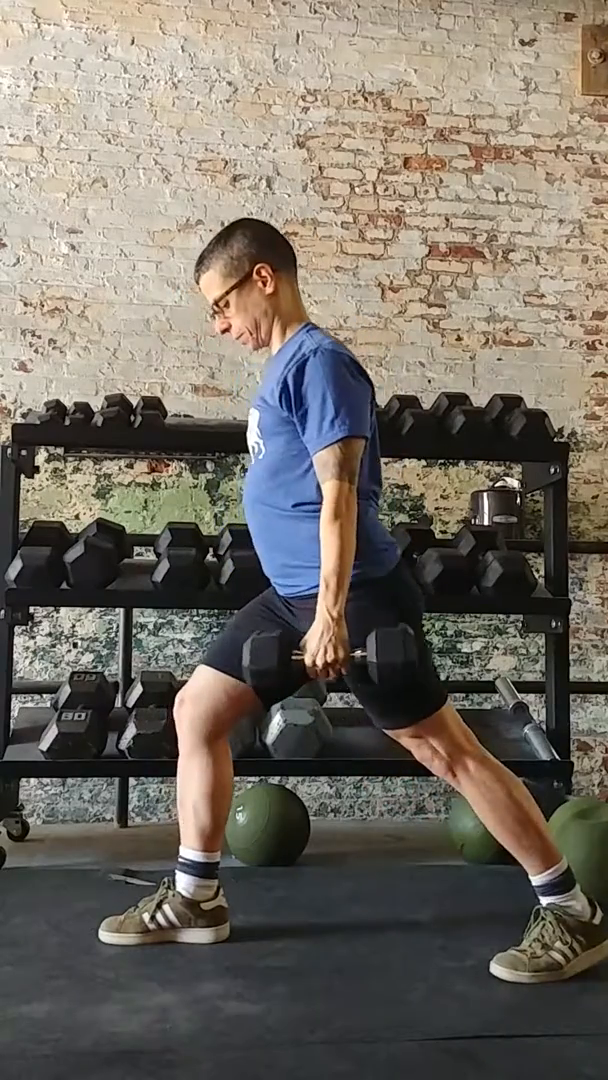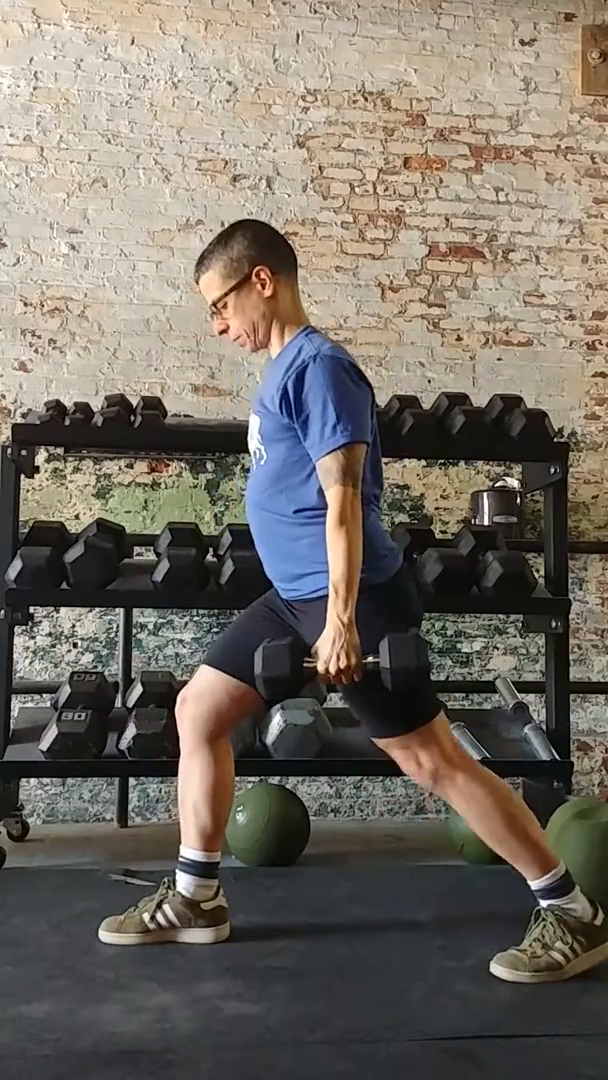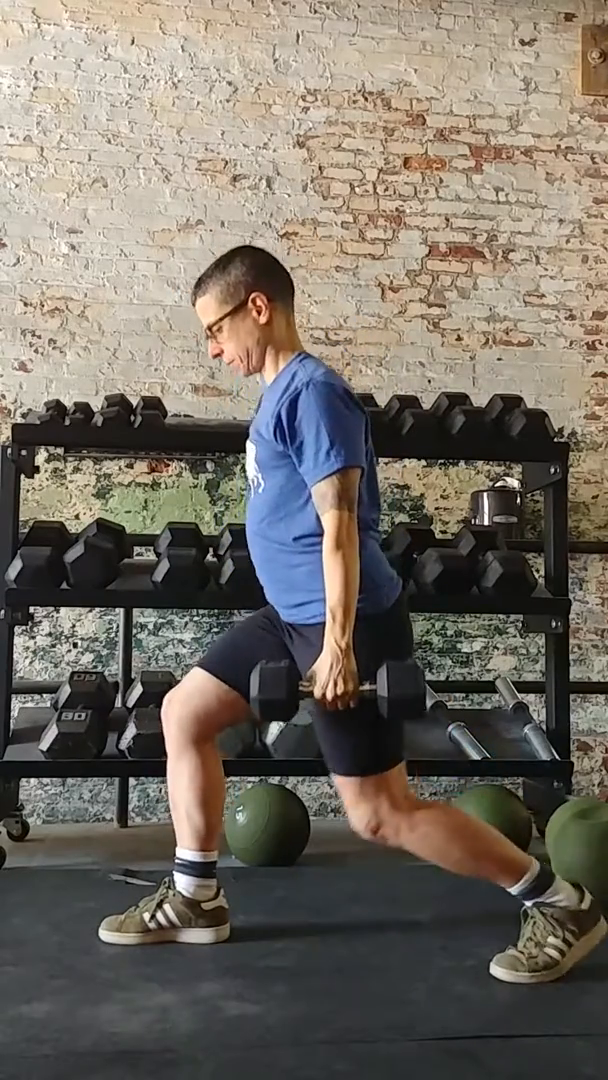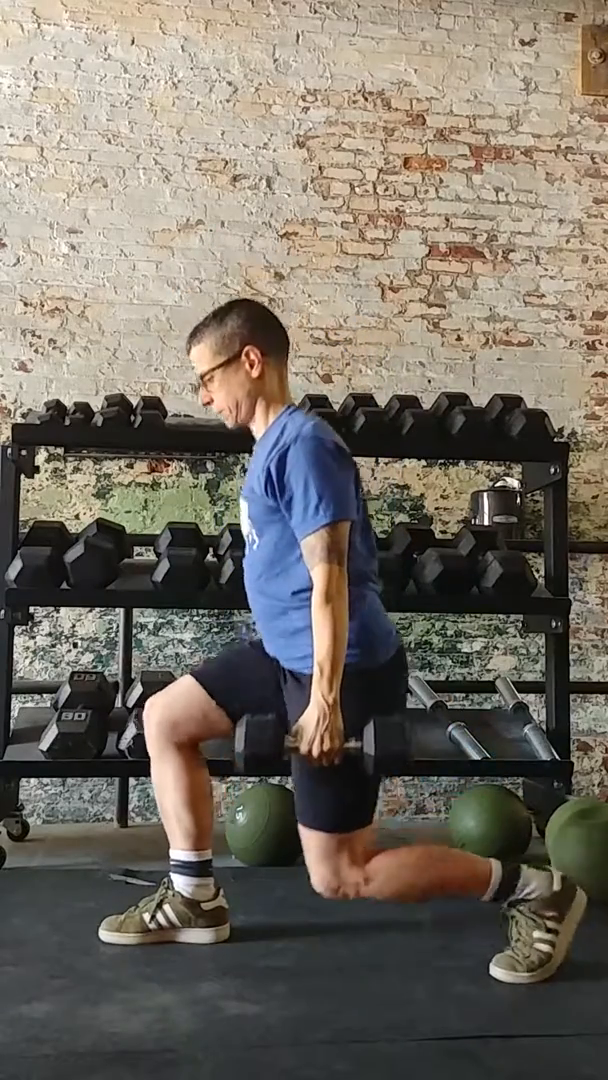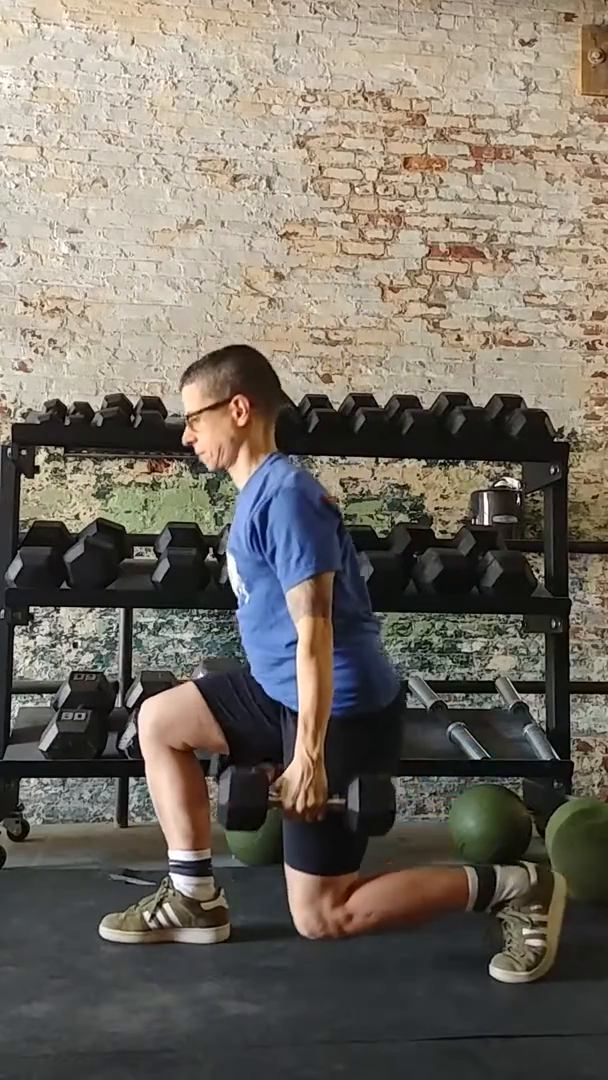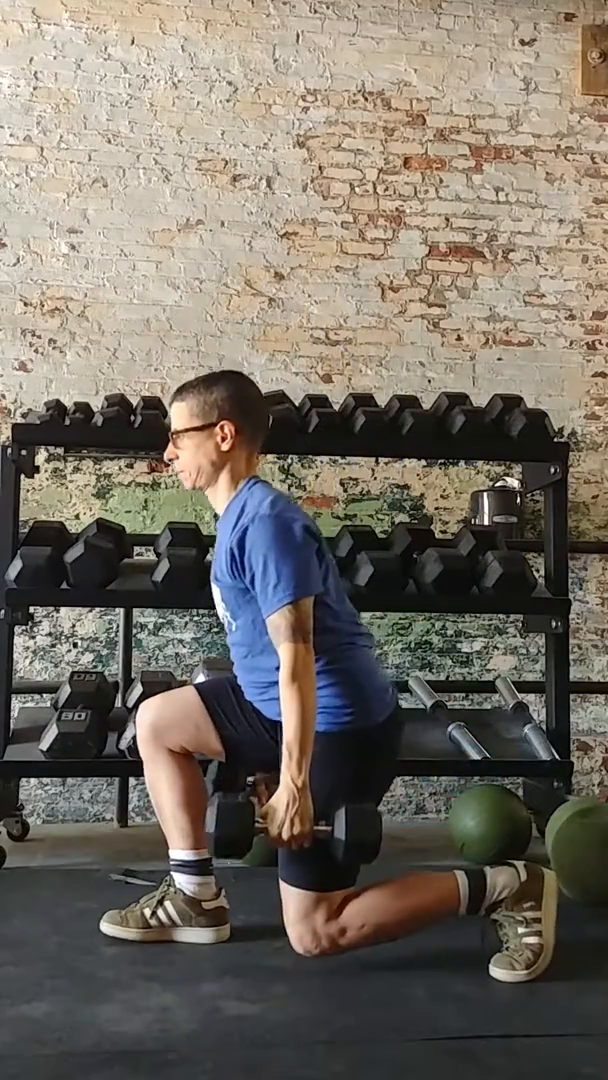
dt=0.2s
person 1, frame 1
left shoulder: (318, 361)
right shoulder: (287, 365)
left elbow: (339, 496)
left wrist: (333, 612)
left hip: (352, 593)
right hip: (292, 590)
left knee: (447, 750)
right knee: (195, 711)
right ankle: (194, 899)
person 1, frame 2
left shoulder: (318, 366)
right shoulder: (285, 368)
left elbow: (343, 501)
left wrist: (343, 616)
left hip: (352, 597)
right hip: (296, 593)
left knee: (435, 761)
right knee: (197, 711)
right ankle: (195, 898)
person 1, frame 3
left shoulder: (312, 391)
right shoulder: (280, 394)
left elbow: (339, 526)
left wrist: (339, 643)
left hip: (346, 620)
right hip: (292, 612)
left knee: (376, 809)
right knee: (183, 714)
right ankle: (195, 897)
person 1, frame 4
left shoulder: (303, 444)
right shoulder: (273, 445)
left elbow: (330, 580)
left wrist: (326, 698)
left hip: (346, 667)
right hip: (287, 654)
left knee: (338, 872)
right knee: (163, 719)
left ankle: (536, 892)
right ankle: (194, 898)
person 1, frame 5
left shoulder: (285, 494)
right shoulder: (257, 491)
left elbow: (316, 630)
left wrist: (309, 753)
right wrist: (285, 732)
left hip: (344, 710)
right hip: (285, 691)
left knee: (321, 916)
right knee: (158, 722)
left ankle: (517, 889)
right ankle: (194, 899)
person 1, frame 6
left shoulder: (265, 521)
right shoulder: (241, 515)
left elbow: (297, 657)
left wrist: (294, 783)
right wrist: (271, 758)
left hip: (338, 726)
right hip: (286, 710)
left knee: (315, 932)
right knee: (156, 723)
left ankle: (507, 889)
right ankle: (195, 898)
